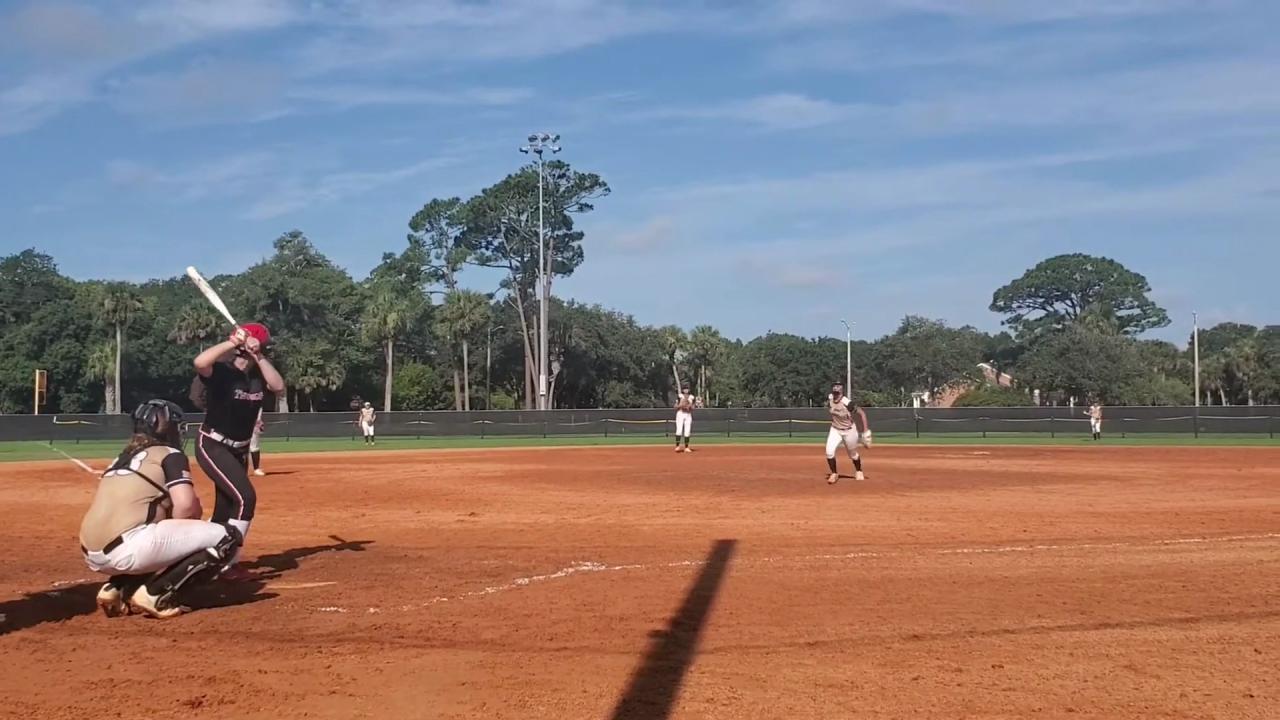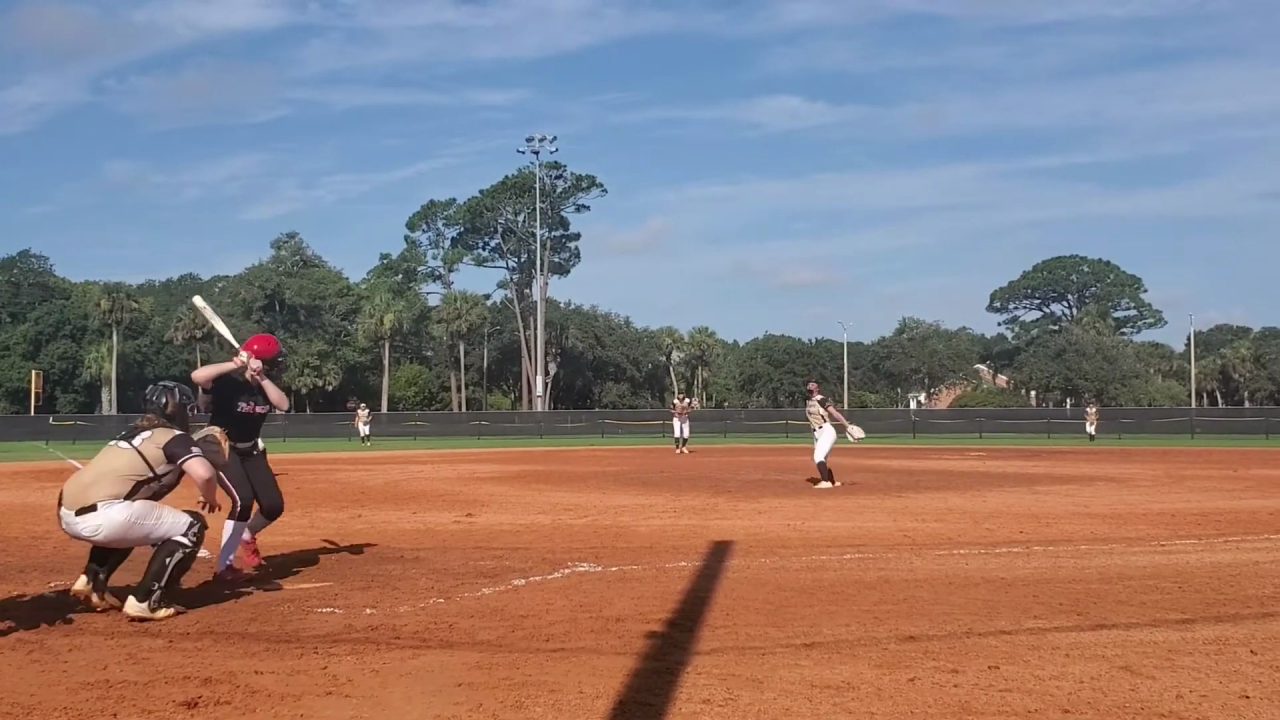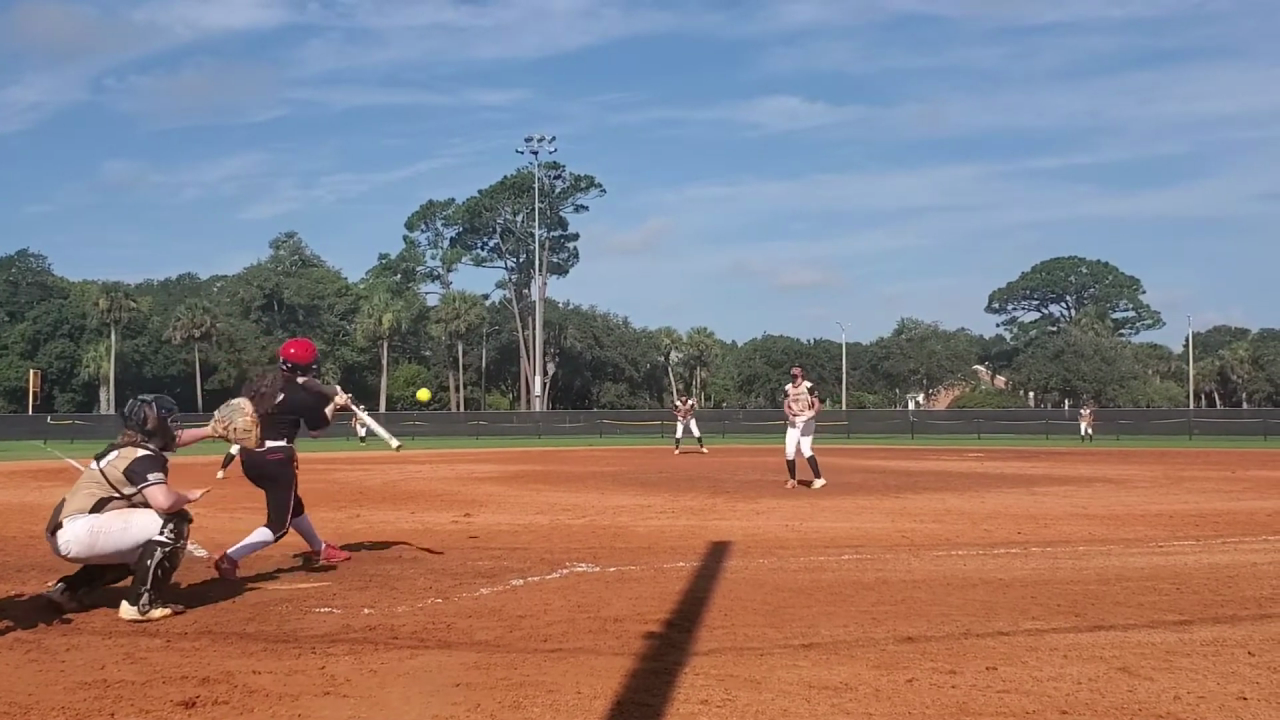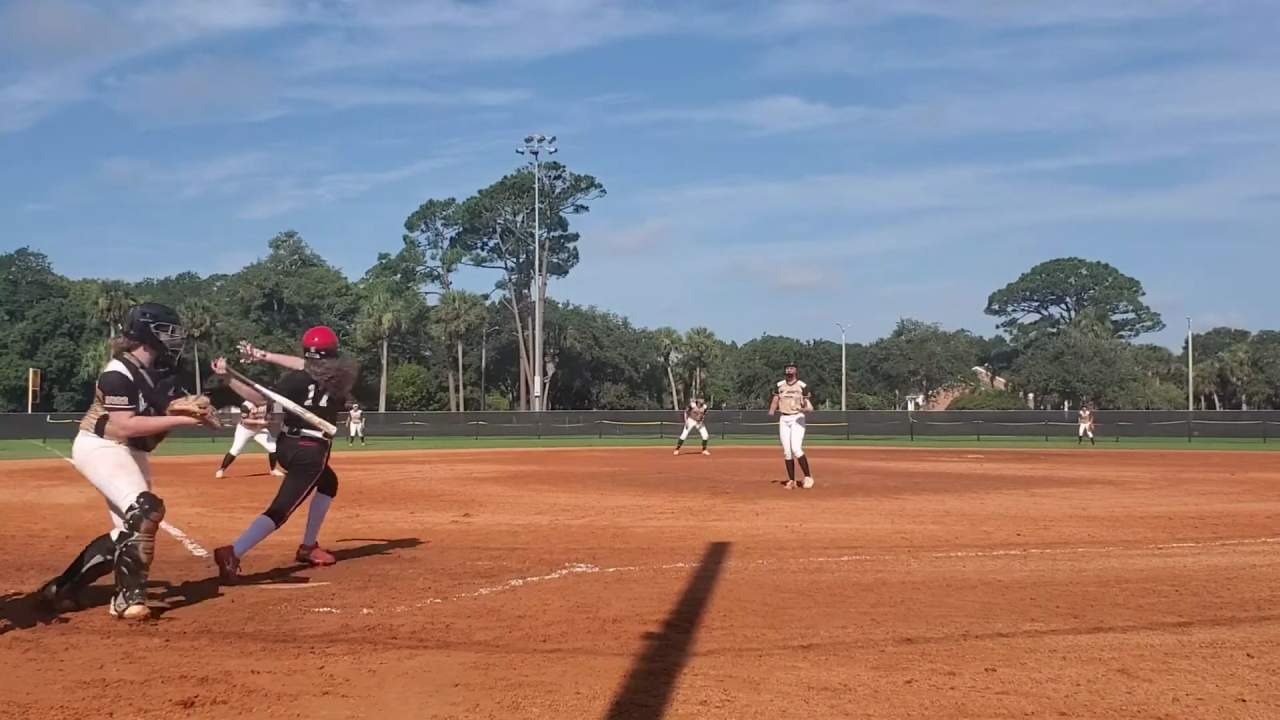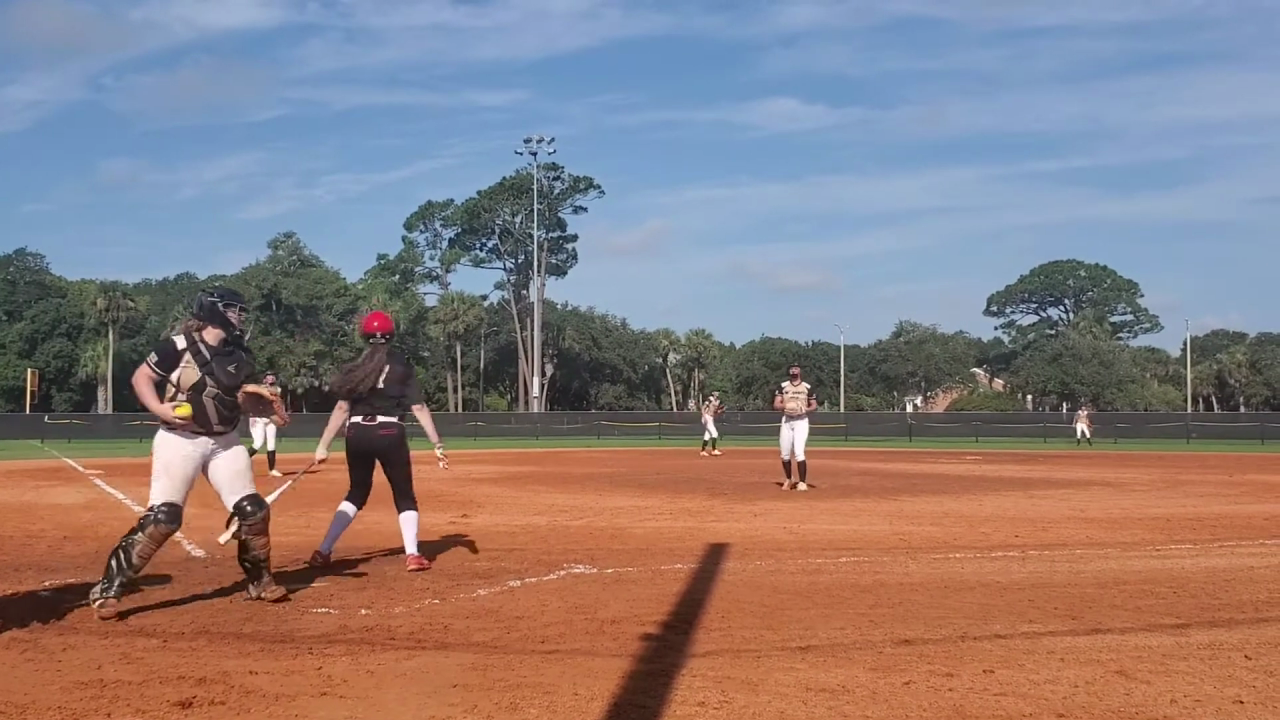
dt=0.5s
person 1, frame 1
left shoulder: (124, 457)
right shoulder: (170, 455)
right elbow: (185, 503)
right wrist: (193, 521)
right hip: (127, 548)
left knee: (163, 537)
right knee: (226, 537)
left ankle: (115, 589)
right ankle: (155, 594)
person 1, frame 2
left shoulder: (135, 433)
right shoulder: (175, 437)
right elbow: (204, 473)
right wrist: (210, 498)
left hip: (69, 513)
right hip: (100, 515)
right knee: (191, 527)
left ankle: (93, 582)
right ankle: (146, 601)
person 1, frame 3
left shoulder: (133, 445)
right shoulder: (143, 458)
left elbow: (174, 439)
right elbow: (164, 501)
left wrist: (210, 431)
right wrist: (187, 497)
left hip: (66, 532)
right hip: (81, 530)
left knee: (142, 553)
right knee: (174, 523)
left ankle: (68, 590)
right ankle: (141, 605)
person 1, frame 4
left shoulder: (163, 366)
right shoulder: (120, 372)
left elbow: (171, 406)
right elbow: (125, 425)
left wrist: (187, 412)
right wrist: (179, 419)
left hip: (133, 453)
right hip: (101, 447)
left knee: (129, 530)
right knee: (144, 509)
left ankle: (62, 588)
right ankle: (128, 597)
person 1, frame 5
left shoulder: (240, 353)
right shoulder: (179, 346)
left elbow: (243, 398)
right elbow: (141, 378)
right wrist: (160, 408)
left hip: (226, 442)
right hip: (180, 439)
left knee: (253, 511)
right knee: (163, 517)
left ankle: (259, 580)
right ankle: (108, 589)
person 2, frame 1
left shoulder: (257, 374)
right shoulder: (222, 372)
left elbow: (278, 386)
right elbow: (199, 362)
left wrist: (257, 356)
right wrist: (231, 342)
left hip: (238, 450)
right hip: (213, 446)
left knee: (226, 509)
right knee: (245, 498)
right ankle: (227, 566)
person 2, frame 2
left shoulder: (265, 384)
right shoulder: (229, 381)
left elbow: (283, 404)
right elbow: (197, 376)
left wrist: (261, 377)
right wrist: (233, 364)
left hip: (250, 450)
left knee: (274, 505)
right knee: (243, 500)
left ankle: (247, 536)
right ankle: (224, 566)
person 2, frame 3
left shoulder: (268, 381)
right shoulder: (305, 395)
right elbow: (317, 429)
right wrist: (335, 404)
left hip: (250, 456)
right hip: (276, 459)
left knee: (290, 505)
right knee: (277, 525)
left ankle: (320, 549)
right ankle: (230, 557)
person 2, frame 4
left shoulder: (297, 378)
right shoulder: (336, 376)
left elbow: (260, 399)
right elbow: (308, 367)
left wrist: (228, 375)
right wrist: (266, 357)
left hip: (287, 446)
right hip: (312, 449)
left knee: (328, 482)
right knee: (280, 510)
left ankle: (309, 546)
right ankle: (232, 553)
person 2, frame 5
left shoulder: (355, 367)
right shoulder: (403, 367)
left elbow: (342, 408)
right elbow: (419, 409)
left wrist: (323, 445)
right wrist: (437, 445)
left hip: (357, 435)
right hip: (390, 435)
left knee: (356, 494)
right knee: (405, 497)
left ankle: (323, 552)
right ankle: (413, 555)
